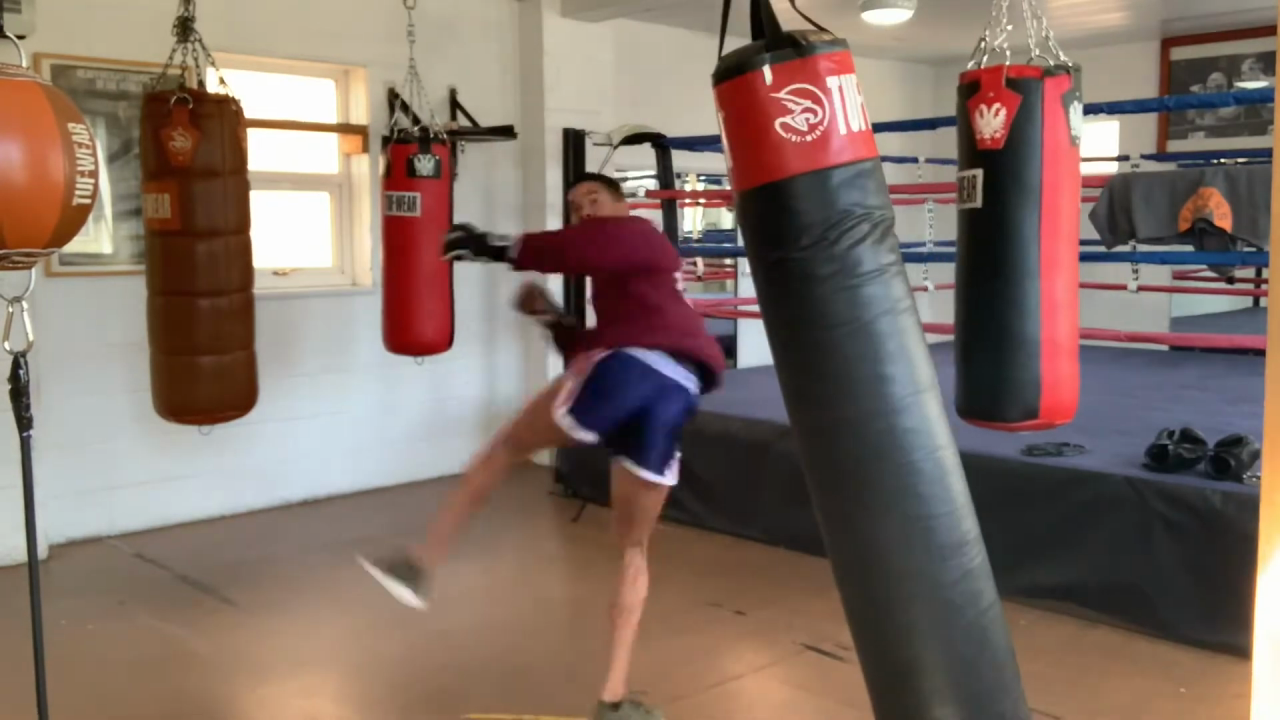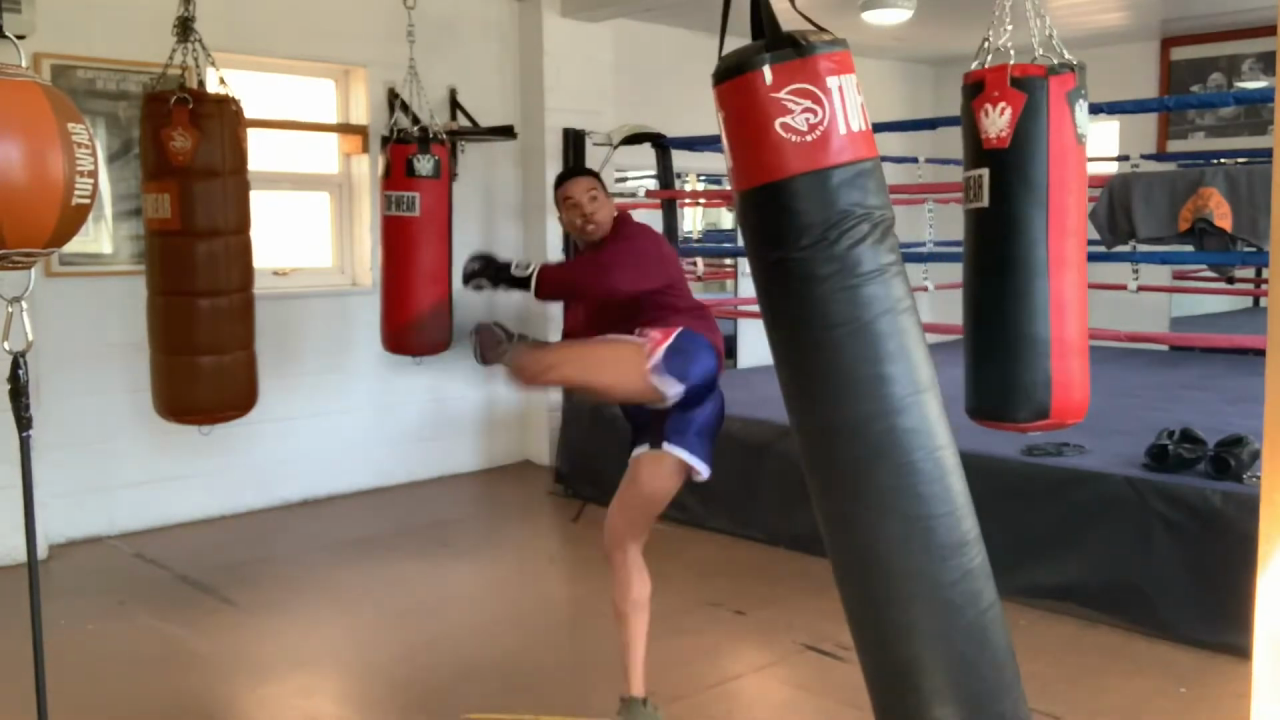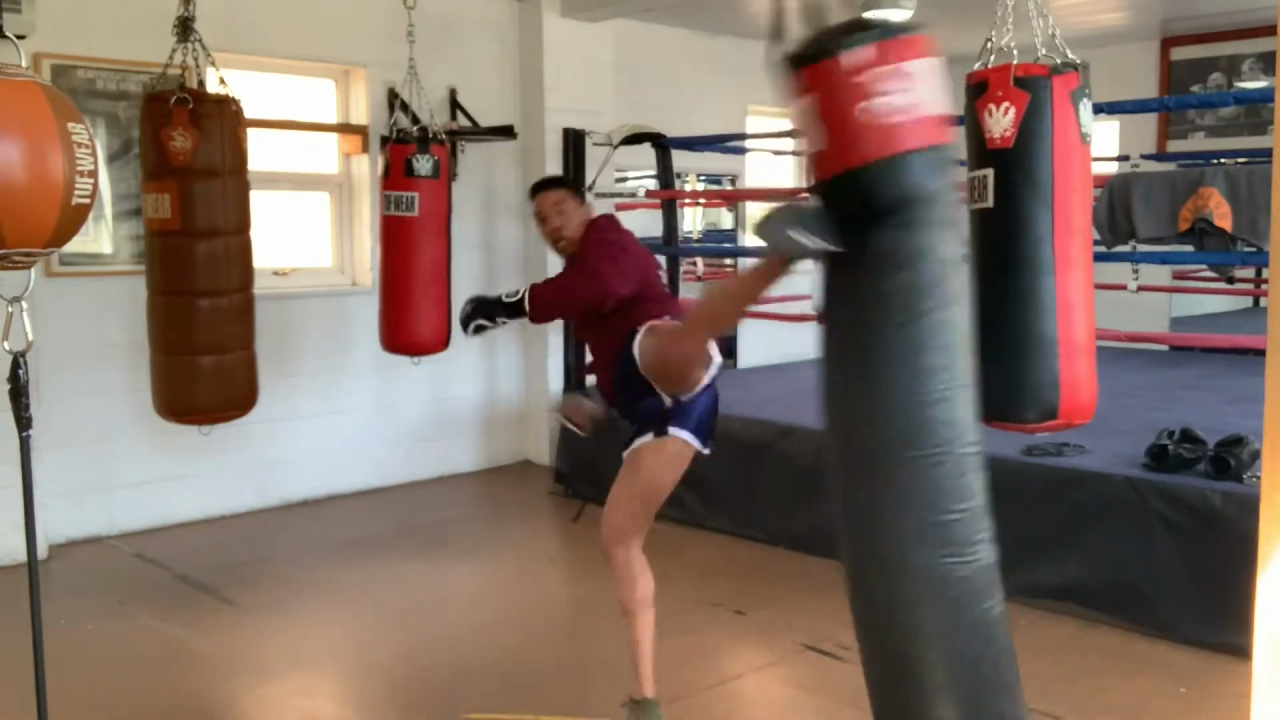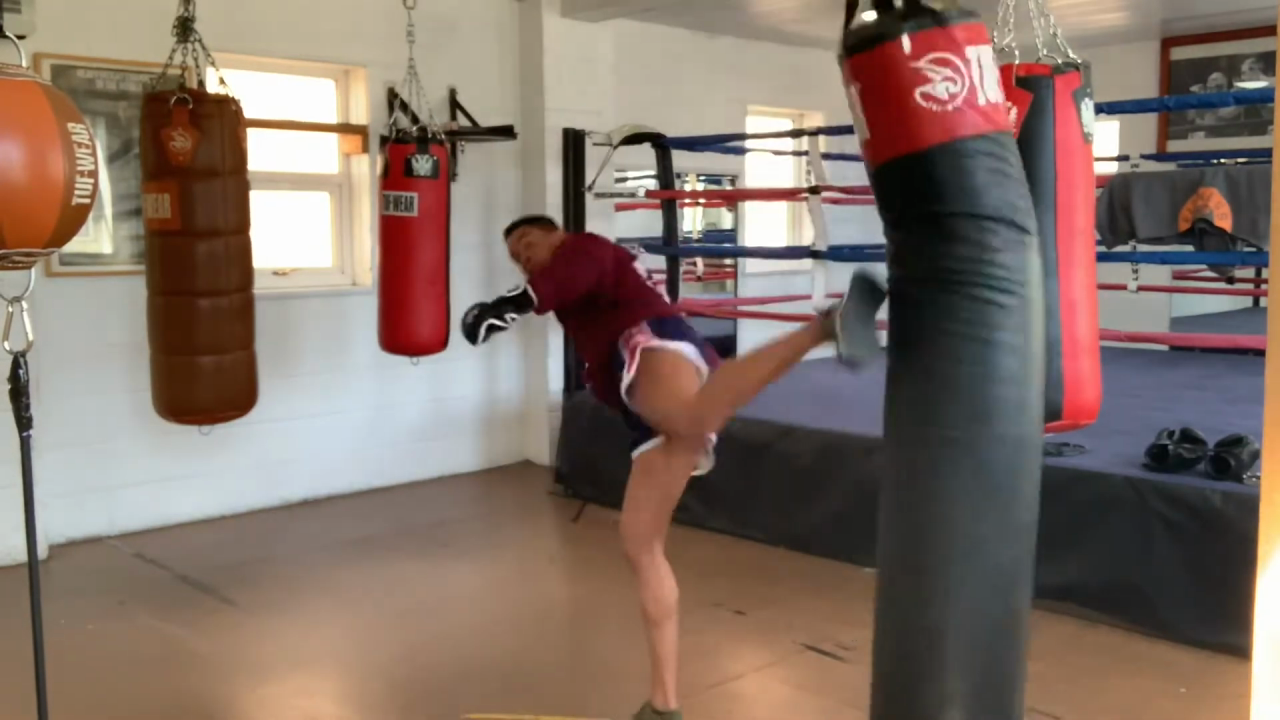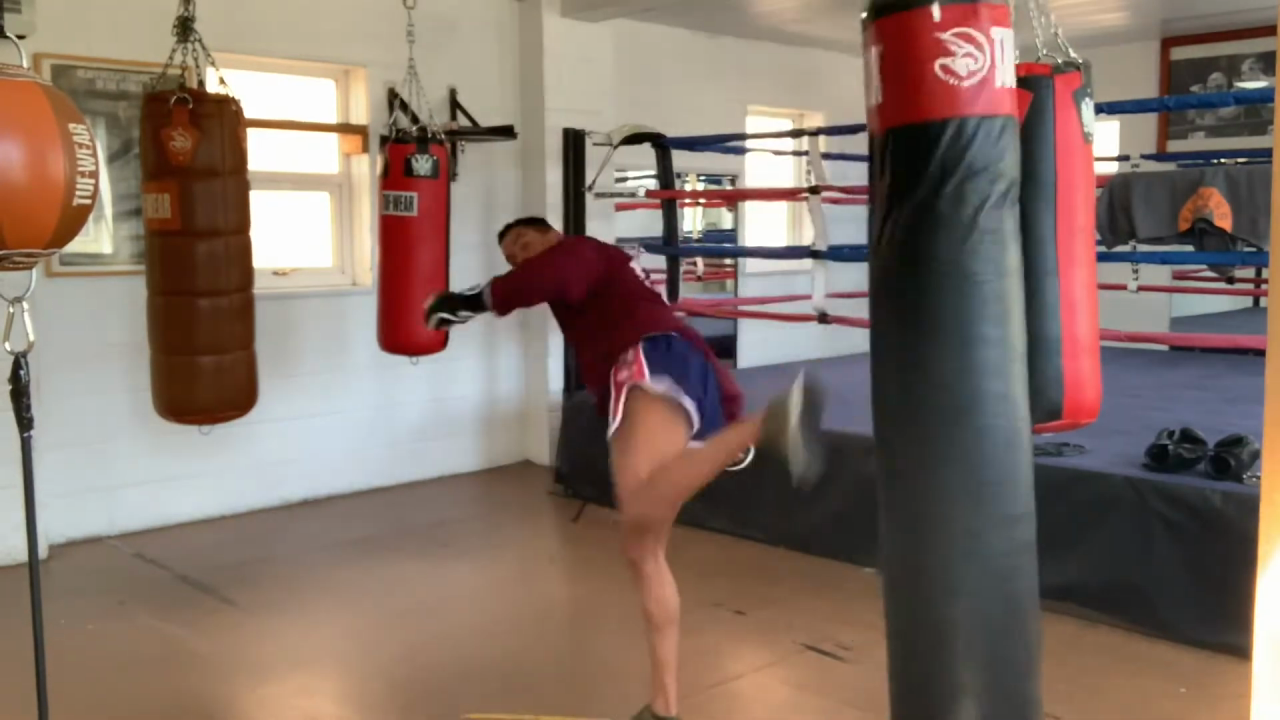
dt=0.1s
person 1, frame 1
left shoulder: (634, 237)
right shoulder: (655, 264)
left elbow: (590, 248)
left wrist: (497, 245)
right wrist: (553, 317)
left hip: (634, 367)
right hip: (672, 397)
left knee: (508, 446)
right knee: (634, 548)
left ankle: (421, 561)
person 1, frame 2
left shoulder: (636, 243)
right shoulder: (586, 303)
left elbow: (608, 282)
right elbow: (593, 350)
left wrist: (521, 276)
right wrist: (520, 342)
left hip: (675, 348)
right hip: (677, 411)
left knee: (544, 366)
right knee: (620, 541)
person 1, frame 3
left shoulder: (610, 239)
right shoulder: (595, 257)
left elbow: (603, 284)
left wrist: (518, 303)
right wrist: (595, 406)
left hip: (664, 340)
right hip: (667, 409)
left knee: (676, 357)
right knee: (619, 539)
left ankle: (777, 256)
person 1, frame 4
left shoulder: (584, 252)
left elbow: (576, 272)
left wrist: (513, 302)
left knee: (692, 420)
right knee: (640, 544)
left ankle: (826, 326)
person 1, frame 5
left shoulder: (587, 259)
right shoulder: (605, 274)
left elbow: (547, 278)
left wrist: (474, 299)
right wrist: (726, 394)
left hip: (650, 361)
right hip: (699, 379)
left knee: (642, 504)
right knee: (644, 551)
left ankle: (773, 422)
